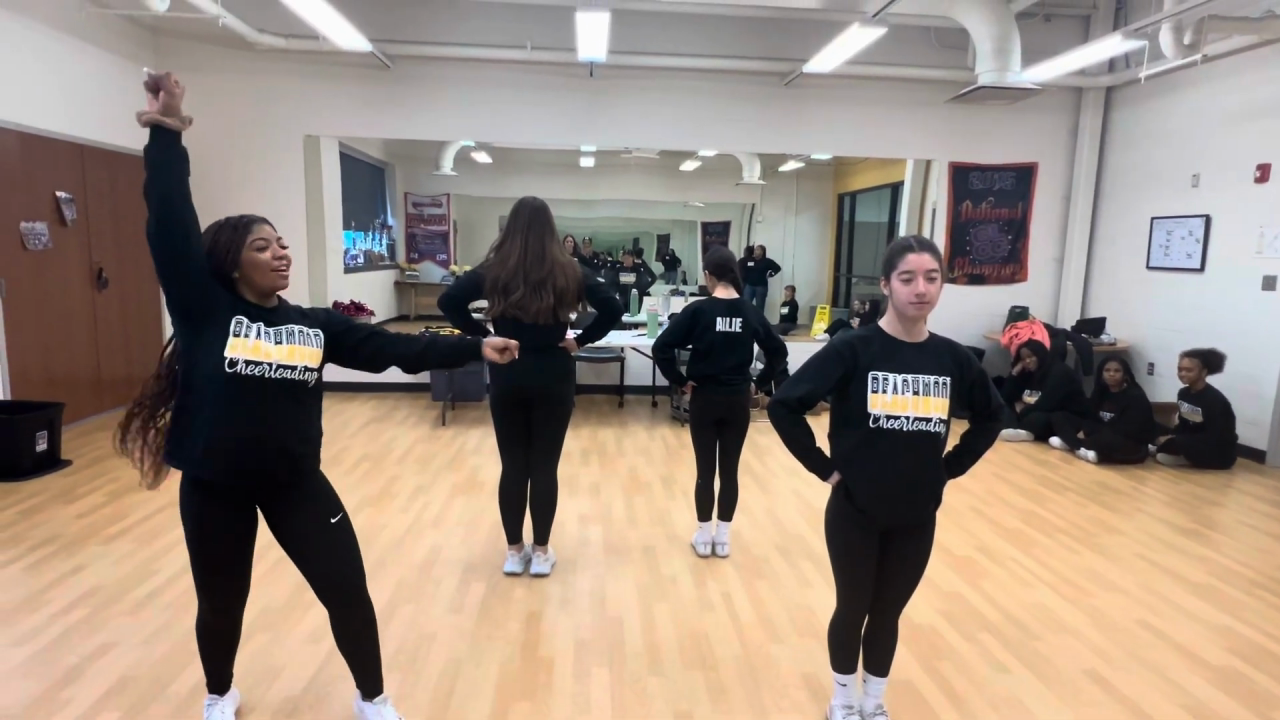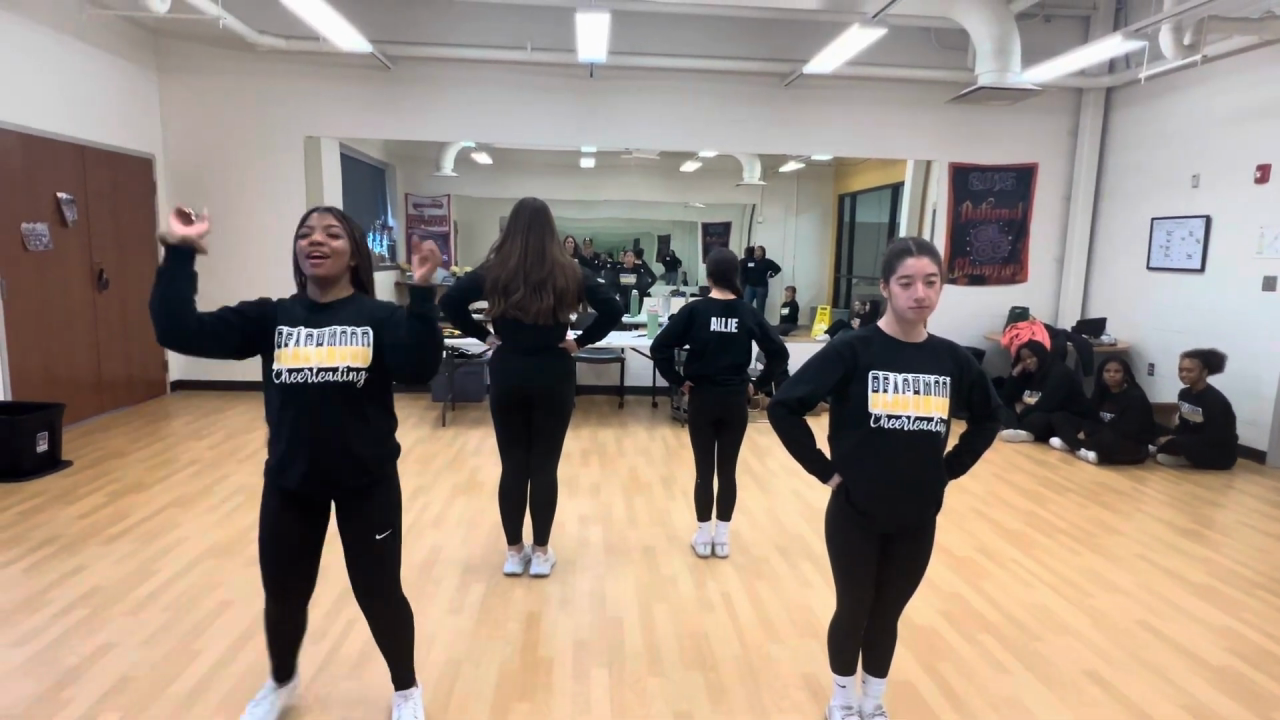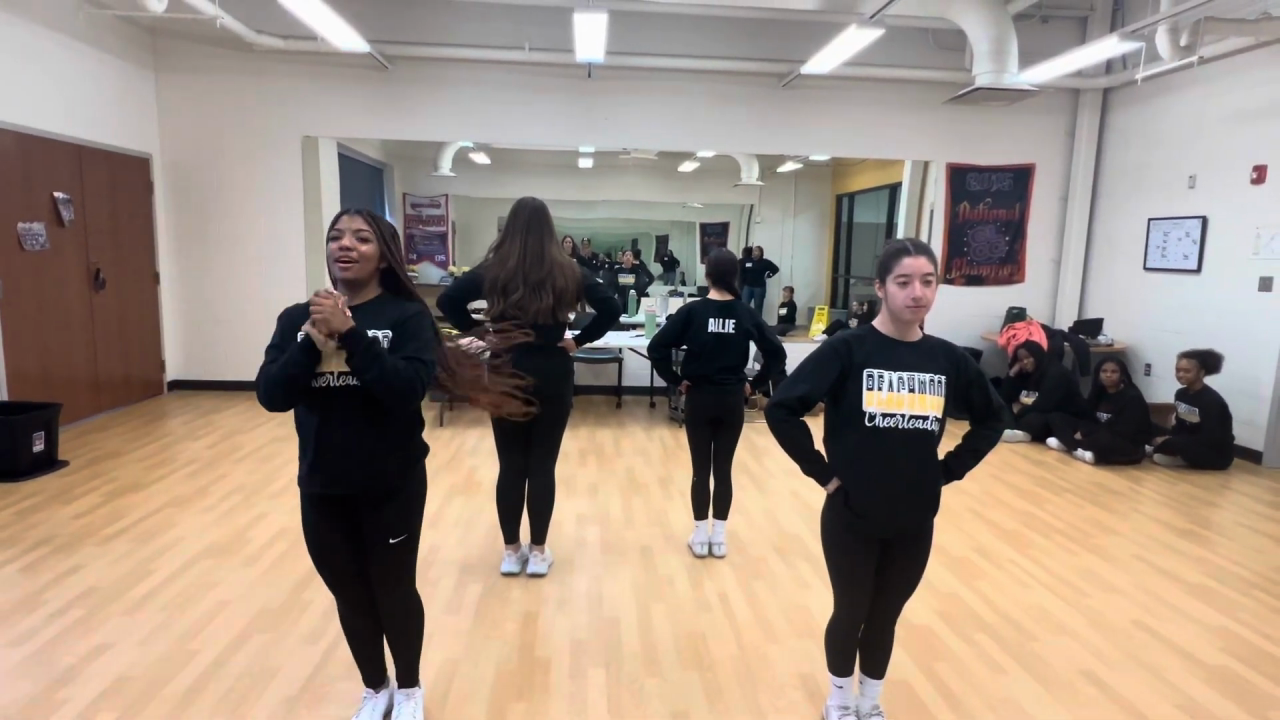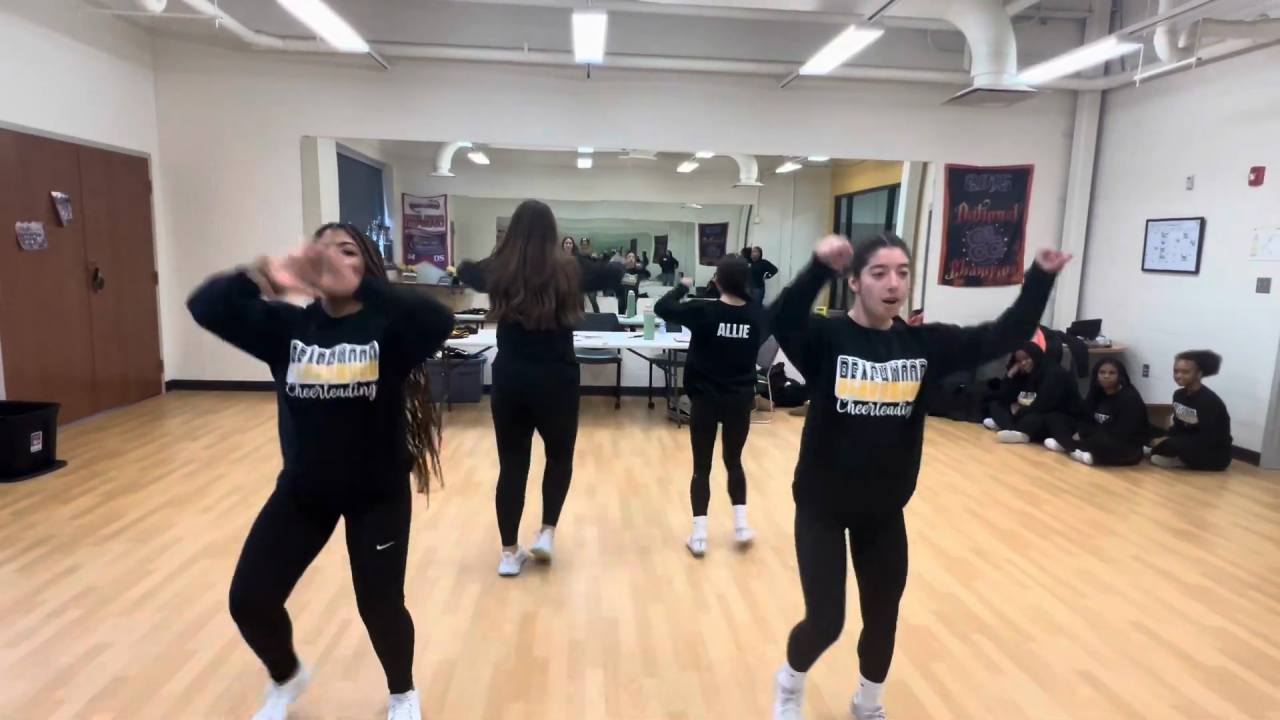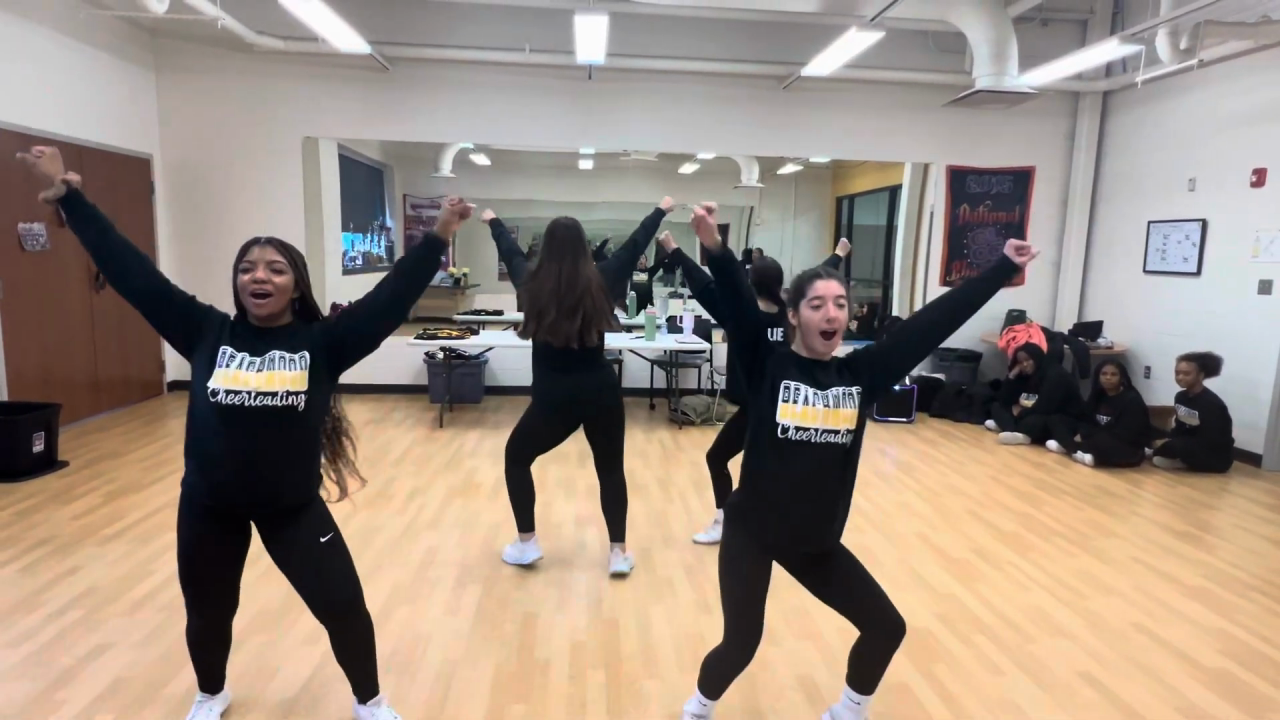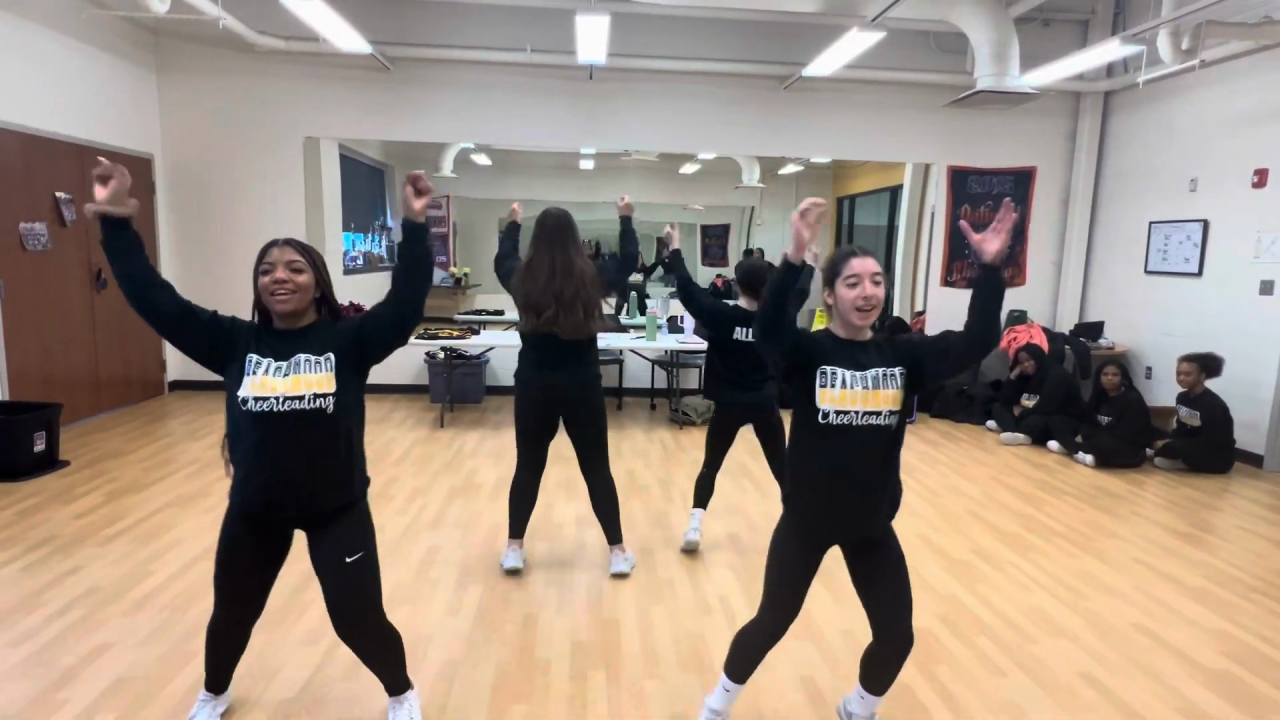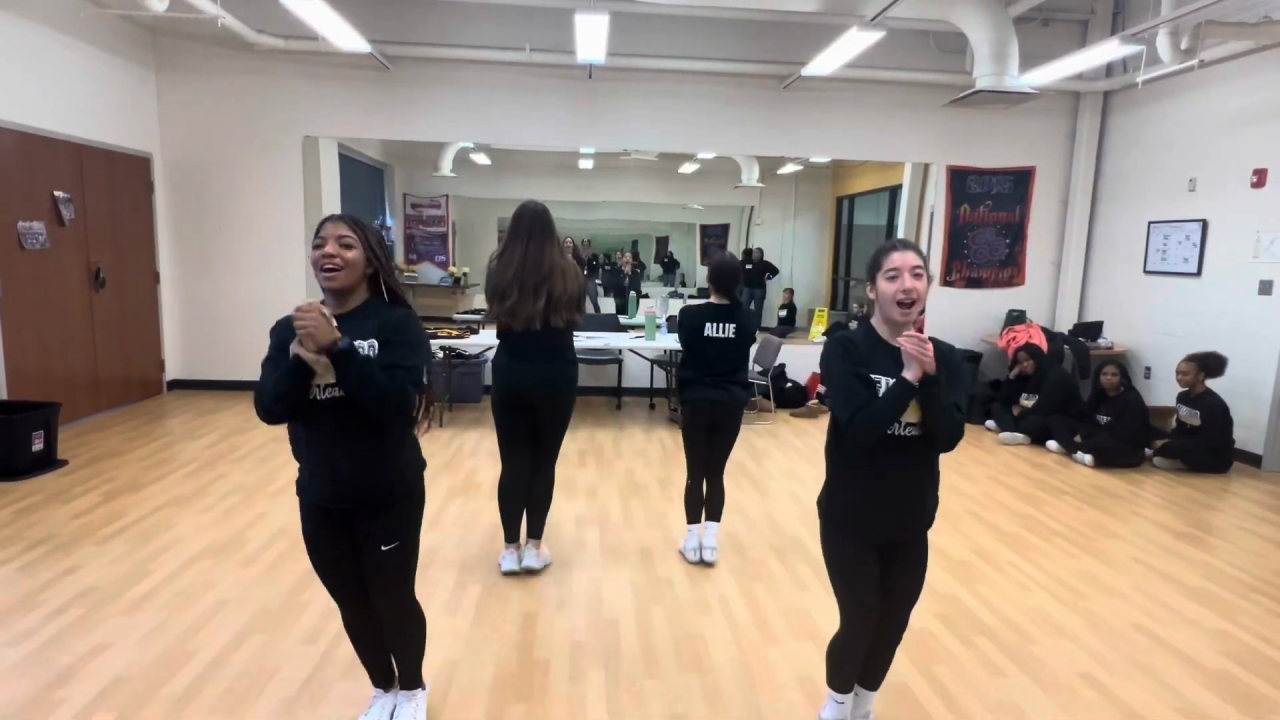
dt=0.4s
person 1, frame 1
left shoulder: (317, 325)
right shoulder: (205, 310)
left elbow: (395, 348)
right elbow: (170, 226)
left wrist: (474, 347)
right wrist: (166, 135)
left hip: (297, 484)
right hip: (214, 486)
left knee: (347, 591)
right knee: (220, 604)
person 1, frame 2
left shoulder: (383, 318)
right shoulder: (267, 317)
left elbow: (418, 368)
right elbow: (179, 331)
left wrist: (422, 292)
right wrist: (178, 253)
left hip: (368, 483)
right hip: (290, 484)
left knee: (381, 595)
right knee: (285, 599)
person 1, frame 3
left shoulder: (406, 315)
right shoulder: (297, 318)
left elbow: (408, 387)
right elbow: (270, 394)
left wrist: (348, 335)
right wrist: (312, 340)
left hip: (392, 483)
right hip: (322, 487)
left knee: (393, 590)
right knee: (349, 594)
person 1, frame 4
left shoulder: (394, 327)
right shoulder: (283, 323)
left elbow: (437, 321)
right elbow: (205, 307)
left wrist: (362, 290)
right wrist: (258, 277)
left hip: (378, 493)
right hip: (302, 492)
left knee: (380, 607)
right knee: (249, 599)
right ankle: (286, 679)
person 1, frame 5
left shoulder: (322, 344)
right shoulder: (207, 333)
left elbow: (392, 296)
right elbow: (131, 271)
left wrist: (436, 239)
right wrist: (68, 195)
left hip: (293, 507)
right hip: (210, 506)
left knee: (343, 607)
right knee: (208, 615)
person 1, frame 6
left shoulder: (348, 342)
right shoulder: (235, 342)
left elbow: (406, 302)
right elbow: (154, 299)
left wrist: (415, 226)
right wrist: (116, 222)
left hip: (338, 510)
right hip: (256, 510)
left knee: (360, 621)
right knee: (232, 613)
person 1, frame 7
left shoulder: (396, 324)
right shoulder: (291, 330)
left elbow: (395, 400)
right elbow: (271, 409)
left wrist: (336, 346)
right wrist: (300, 354)
left hip: (389, 493)
right hip: (321, 495)
left knee: (395, 597)
right knee: (353, 601)
person 2, frame 1
left shoulder: (953, 357)
right shoulder: (852, 349)
left elbow: (990, 417)
right elbow: (783, 406)
left wrist: (949, 468)
right wrist: (824, 467)
left hip: (917, 517)
right hip: (855, 512)
left knee: (888, 612)
right knee: (853, 609)
person 2, frame 2
left shoulder: (953, 358)
right shoulder: (851, 350)
left elbow: (988, 418)
right elbow: (783, 407)
left wrist: (950, 469)
right wrist: (824, 468)
left hip: (918, 518)
right hip: (856, 513)
left knee: (888, 614)
right knee: (853, 610)
person 2, frame 3
left shoulder: (948, 358)
right shoulder: (847, 349)
left elbow: (991, 419)
right elbow: (780, 409)
left wrist: (949, 470)
right wrist: (822, 471)
left hip: (915, 520)
right hip: (852, 515)
left knee: (885, 617)
right knee: (850, 614)
person 2, frame 4
left shoulder: (928, 342)
right shoulder: (824, 336)
left elbow: (1004, 336)
right elbow: (781, 318)
left wrist: (1040, 276)
right wrist: (820, 266)
left hip: (884, 508)
right hip: (821, 504)
left knee: (883, 621)
right knee: (825, 622)
person 2, frame 5
left shoulder: (862, 374)
right shoulder: (767, 367)
left elbow: (935, 320)
right elbow: (739, 308)
left wrist: (1005, 266)
right wrist: (715, 249)
left hip: (817, 540)
right hip: (751, 533)
left knee: (887, 627)
right knee: (740, 645)
person 2, frame 6
left shoulder: (903, 356)
right shoulder: (805, 351)
left elbow: (976, 343)
right elbow: (771, 327)
left wrist: (989, 268)
right wrist: (795, 256)
left hip: (871, 522)
right hip: (806, 517)
left knee: (897, 635)
right knee: (771, 624)
person 2, frame 7
left shoulder: (944, 357)
right shoulder: (845, 348)
left elbow: (948, 438)
right elbow: (860, 427)
left wrist: (929, 378)
right wrist: (907, 378)
left hip: (910, 520)
right hip: (849, 517)
left knee: (890, 629)
right knee: (858, 626)
person 3, frame 1
left shoulder: (493, 271)
right shoulder: (568, 272)
left elbow: (448, 301)
right elbow: (613, 308)
left wrist: (483, 334)
right wrist: (581, 339)
left hip: (507, 375)
right hip: (553, 375)
left knee: (513, 465)
right knee: (545, 466)
left ankle: (514, 550)
right ankle: (541, 552)
person 3, frame 2
left shoulder: (493, 271)
right shoulder: (568, 272)
left elbow: (448, 302)
right elbow: (613, 309)
left wrist: (483, 335)
right wrist: (580, 341)
left hip: (507, 375)
right hip: (553, 377)
left knee: (511, 466)
right knee: (545, 467)
left ankle: (514, 551)
right ankle: (540, 551)
person 3, frame 3
left shoulder: (492, 271)
right shoulder: (566, 272)
left elbow: (447, 301)
right elbow: (611, 308)
left wrist: (483, 334)
right wrist: (579, 339)
right hip: (551, 376)
left knee: (510, 465)
right knee: (543, 466)
left ankle: (511, 551)
right ankle: (538, 552)
person 3, frame 4
left shoulder: (497, 271)
right shoulder: (569, 271)
left elbow: (467, 273)
right elbow: (611, 275)
left wrist: (471, 272)
right wrist: (615, 267)
left hip: (510, 379)
right hip: (556, 379)
left knee: (512, 465)
right knee: (560, 458)
left ankle: (509, 552)
right ankle: (546, 533)
person 3, frame 5
left shoulder: (532, 285)
right shoulder: (600, 283)
left elbow: (509, 252)
right elbow: (634, 246)
left wrist: (492, 222)
right wrist: (660, 211)
left hip: (553, 395)
right hip: (600, 391)
left knee: (516, 459)
right knee: (611, 470)
left ankle: (526, 542)
right ankle: (619, 552)
person 3, frame 6
left shoulder: (523, 279)
right shoulder: (591, 278)
left elbow: (502, 260)
right elbow: (628, 262)
left wrist: (512, 225)
right wrist: (626, 219)
left hip: (535, 386)
right hip: (582, 385)
left knee: (528, 467)
right knee: (597, 469)
left ankle: (513, 548)
right ankle: (617, 551)
person 3, frame 7
left shoulder: (499, 273)
right shoulder: (567, 274)
right elbow: (576, 315)
left hip: (510, 378)
right hip: (555, 378)
left knee: (513, 463)
right knee: (544, 464)
left ankle: (510, 549)
right ankle: (534, 547)
person 4, frame 1
left shoulder: (698, 311)
right shoulder: (750, 312)
left elbow: (661, 348)
right elbow: (778, 351)
left wrist: (680, 381)
right wrist: (759, 382)
left hip: (704, 398)
right hip: (739, 400)
left knee: (706, 470)
right knee: (730, 470)
left ankle: (704, 536)
right ankle: (723, 536)
person 4, frame 2
left shoulder: (694, 311)
right shoulder: (748, 313)
left elbow: (659, 347)
right elbow: (779, 353)
left wrist: (677, 381)
right wrist: (758, 384)
left hip: (702, 399)
right hip: (736, 400)
left knee: (704, 470)
right knee: (727, 470)
left ankle: (703, 536)
right ankle: (722, 537)
person 4, frame 3
left shoulder: (692, 312)
right shoulder: (746, 314)
left elbow: (657, 348)
right elbow: (777, 353)
left wrist: (675, 380)
right wrist: (754, 383)
left hip: (698, 399)
right hip: (732, 400)
left knee: (701, 469)
right knee: (723, 469)
left ankle: (700, 536)
right ankle: (719, 536)
person 4, frame 4
left shoulder: (703, 311)
right shoulder: (757, 314)
left elbow: (662, 308)
left wrist: (682, 286)
left hip: (707, 400)
right hip: (741, 401)
left knee: (702, 467)
right knee: (733, 462)
left ankle: (699, 534)
right ankle: (742, 524)
person 4, frame 5
right shoulder: (791, 317)
left elbow: (704, 287)
left wrist: (674, 251)
right wrist: (838, 255)
left knee: (716, 458)
left ankle: (723, 524)
person 4, frame 6
left shoulder: (721, 315)
left elbow: (688, 289)
left wrist: (675, 249)
left hip: (728, 404)
right hip: (764, 403)
left knee: (710, 466)
right knee: (780, 466)
left ankle: (694, 527)
person 4, frame 7
left shoulder: (690, 315)
right shoulder: (746, 320)
left hip: (696, 402)
right hip: (731, 404)
left knee: (695, 473)
right knee: (715, 473)
left ankle: (693, 540)
right ankle: (710, 540)
